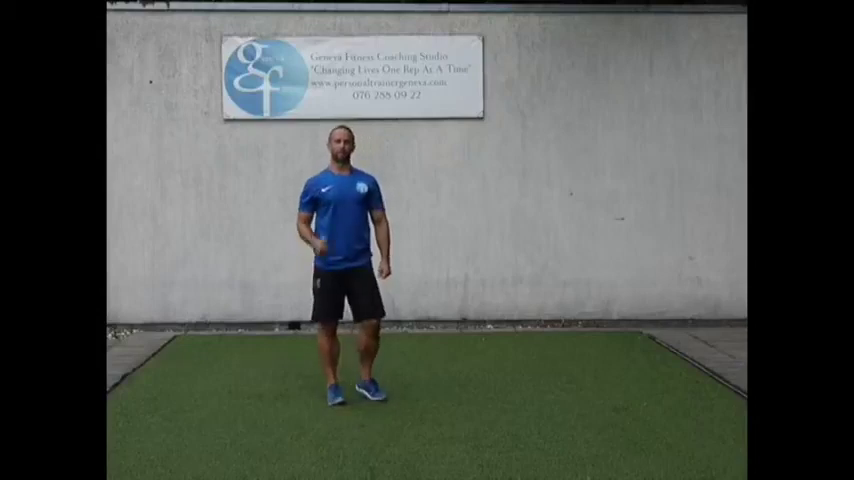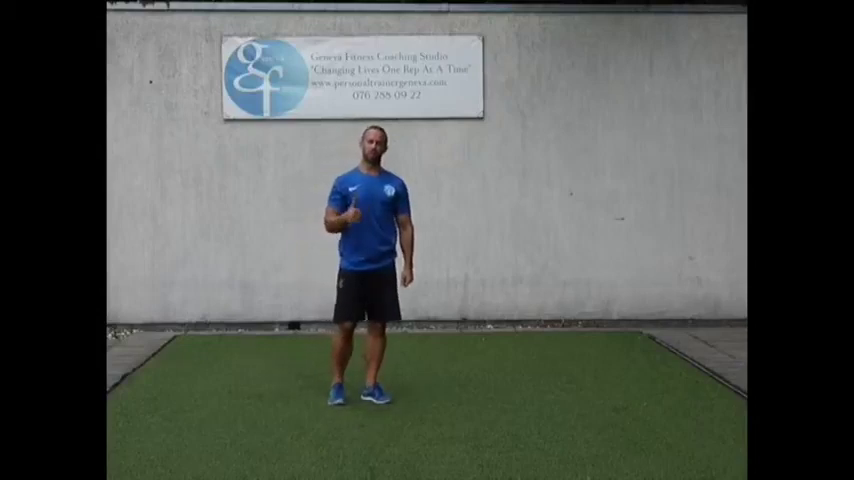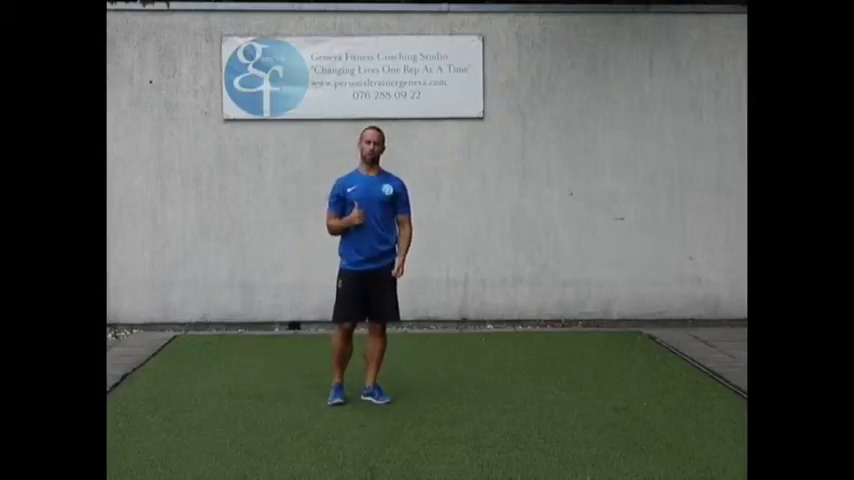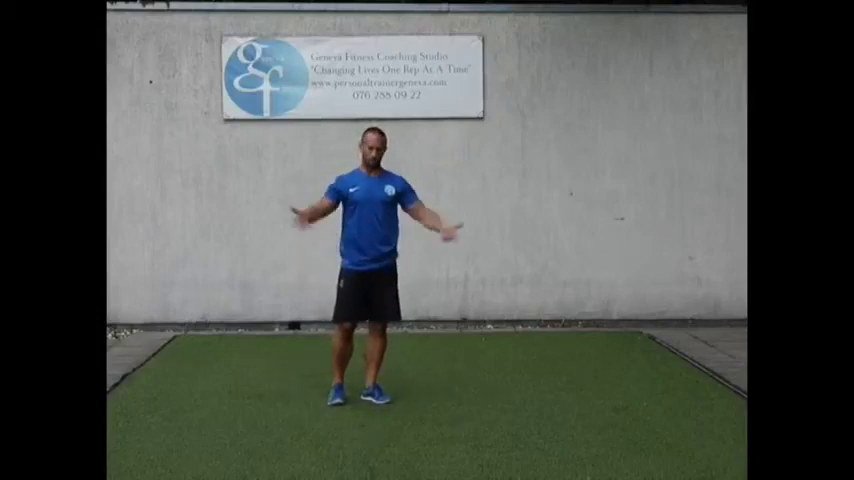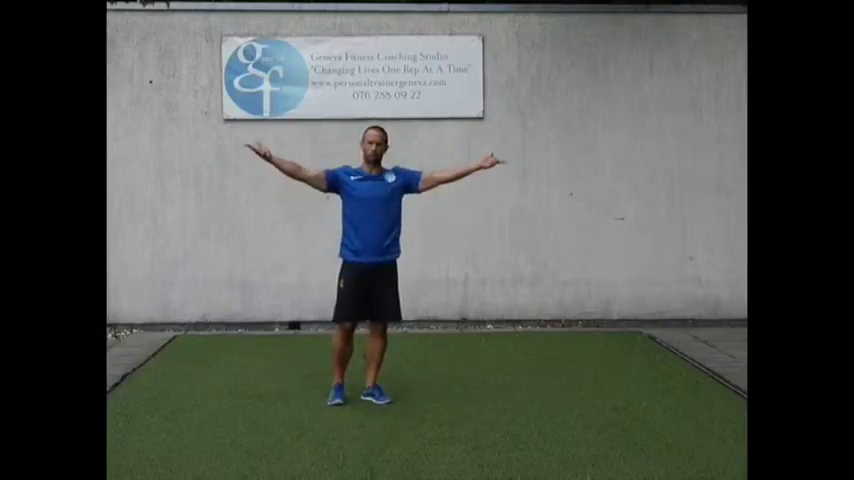
dt=1s
person 1, frame 1
left shoulder: (367, 182)
right shoulder: (315, 184)
left elbow: (380, 221)
right elbow: (302, 222)
left wrist: (385, 258)
right wrist: (314, 241)
left hip: (361, 266)
right hip: (328, 268)
left knee: (372, 323)
right knee: (327, 327)
left ankle: (366, 379)
right ankle: (332, 384)
person 1, frame 2
left shoulder: (396, 184)
right shoulder: (344, 182)
left elbow: (405, 226)
right elbow: (329, 224)
left wrist: (408, 264)
right wrist: (346, 218)
left hip: (384, 268)
right hip: (352, 268)
left knee: (378, 327)
right knee: (346, 326)
left ankle: (371, 385)
right ankle: (337, 384)
person 1, frame 3
left shoulder: (394, 185)
right shoulder: (343, 184)
left elbow: (404, 225)
right elbow: (331, 226)
left wrist: (401, 258)
right wrist: (349, 220)
left hip: (383, 269)
right hip: (351, 268)
left knee: (378, 327)
right knee: (344, 327)
left ankle: (371, 385)
right ankle: (337, 384)
person 1, frame 4
left shoulder: (396, 183)
right shoulder: (345, 182)
left elbow: (419, 211)
right elbow: (323, 206)
left wrist: (442, 228)
right wrist: (307, 215)
left hip: (385, 269)
right hip: (353, 269)
left knee: (378, 327)
right knee: (345, 326)
left ankle: (371, 386)
right ankle: (337, 384)
person 1, frame 5
left shoulder: (399, 178)
right shoulder: (344, 177)
left elbow: (437, 177)
right elbow: (305, 174)
left wrist: (478, 166)
right wrist: (271, 159)
left hip: (385, 266)
right hip: (353, 265)
left knee: (379, 327)
right knee: (345, 326)
left ankle: (371, 386)
right ankle: (338, 385)
